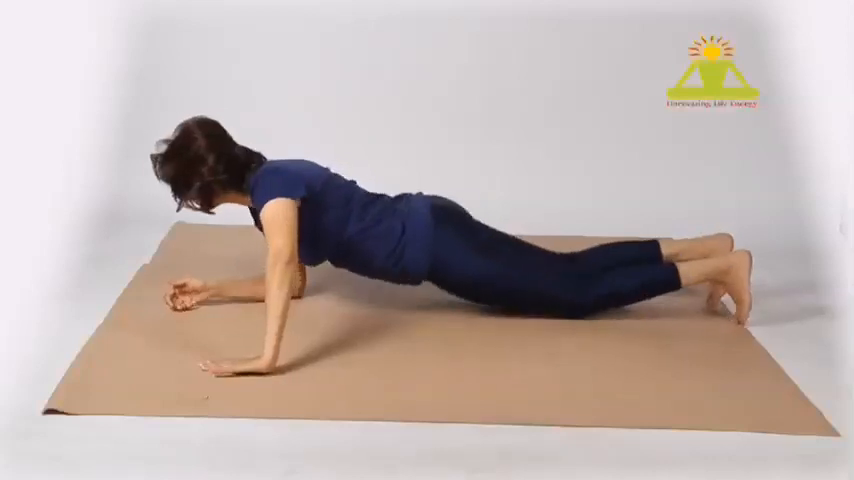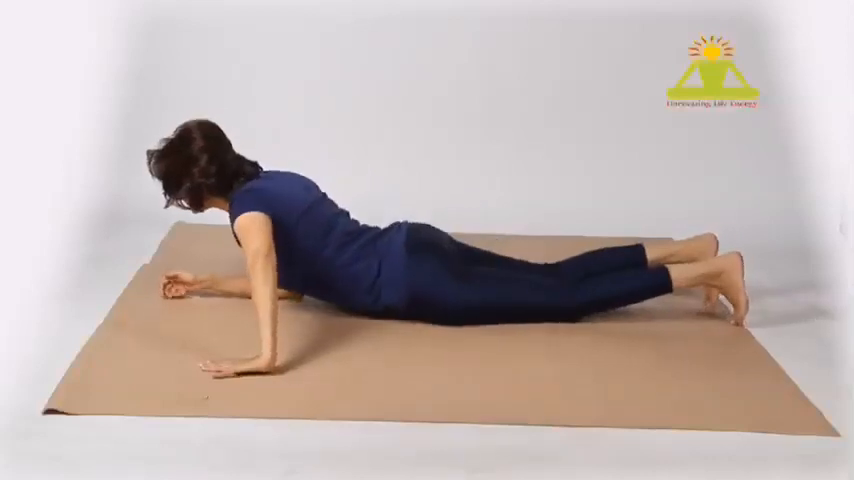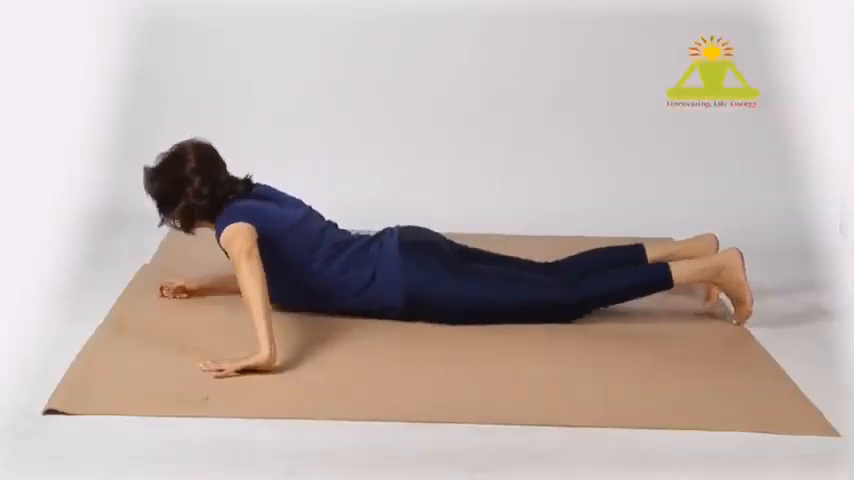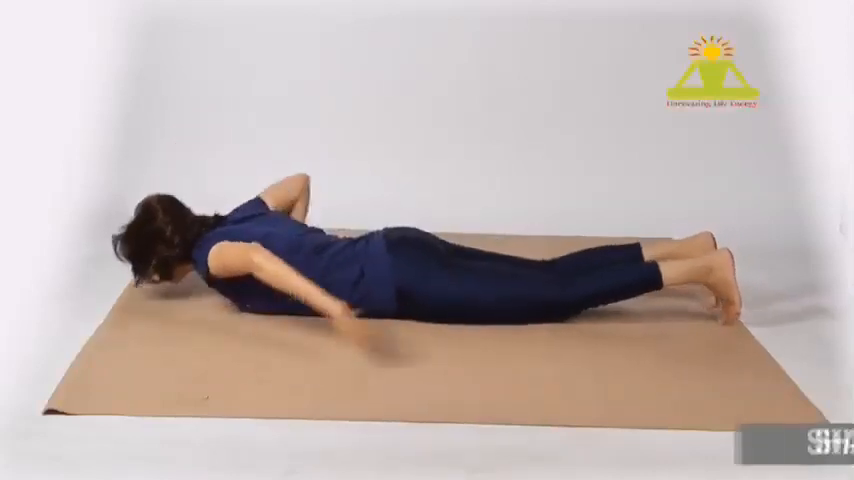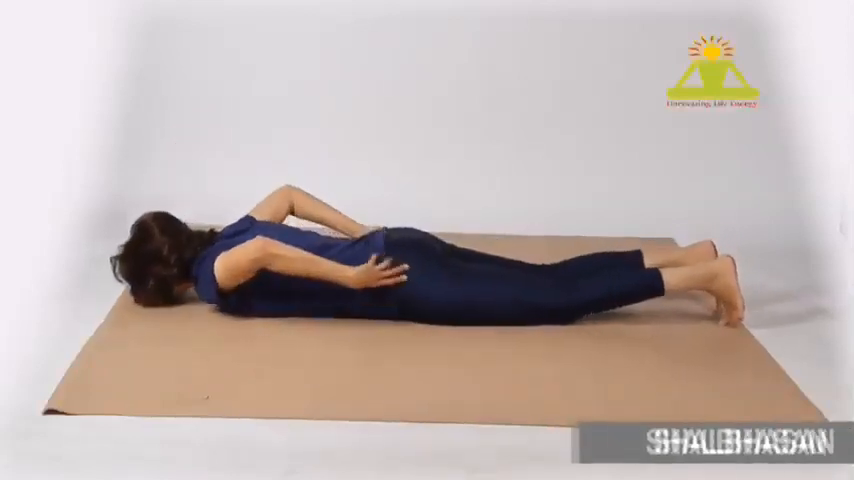
dt=0.4s
person 1, frame 1
left shoulder: (270, 189)
right shoulder: (273, 179)
left elbow: (283, 261)
right elbow: (292, 283)
left wrist: (267, 357)
right wrist: (212, 291)
left hip: (436, 245)
right hip: (430, 227)
left knee: (576, 294)
right knee: (568, 271)
left ankle: (719, 267)
right ankle: (699, 246)
person 1, frame 2
left shoulder: (245, 205)
right shoulder: (274, 181)
left elbow: (263, 262)
right elbow: (287, 278)
left wrist: (266, 355)
right wrist: (205, 283)
left hip: (415, 285)
right hip: (413, 247)
left knee: (568, 299)
right knee: (556, 278)
left ankle: (711, 271)
right ankle: (689, 248)
person 1, frame 3
left shoulder: (229, 226)
right shoulder: (257, 197)
left elbow: (249, 261)
right elbow: (276, 266)
left wrist: (265, 350)
right wrist: (206, 286)
left hip: (413, 285)
right hip: (410, 248)
left knee: (564, 296)
right knee: (556, 277)
left ankle: (712, 267)
right ankle: (690, 247)
person 1, frame 4
left shoulder: (211, 257)
right shoulder: (234, 222)
left elbow: (256, 257)
right elbow: (296, 181)
left wrist: (330, 308)
left hip: (397, 275)
right hip: (399, 251)
left knee: (552, 295)
right knee: (547, 275)
left ankle: (704, 268)
right ankle: (687, 247)
person 1, frame 5
left shoulder: (214, 276)
right shoulder: (228, 236)
left elbow: (262, 252)
right elbow: (287, 194)
left wrist: (351, 277)
left hip: (403, 285)
right hip: (400, 248)
left knee: (555, 300)
right knee: (550, 280)
left ankle: (708, 276)
right ankle: (691, 255)
